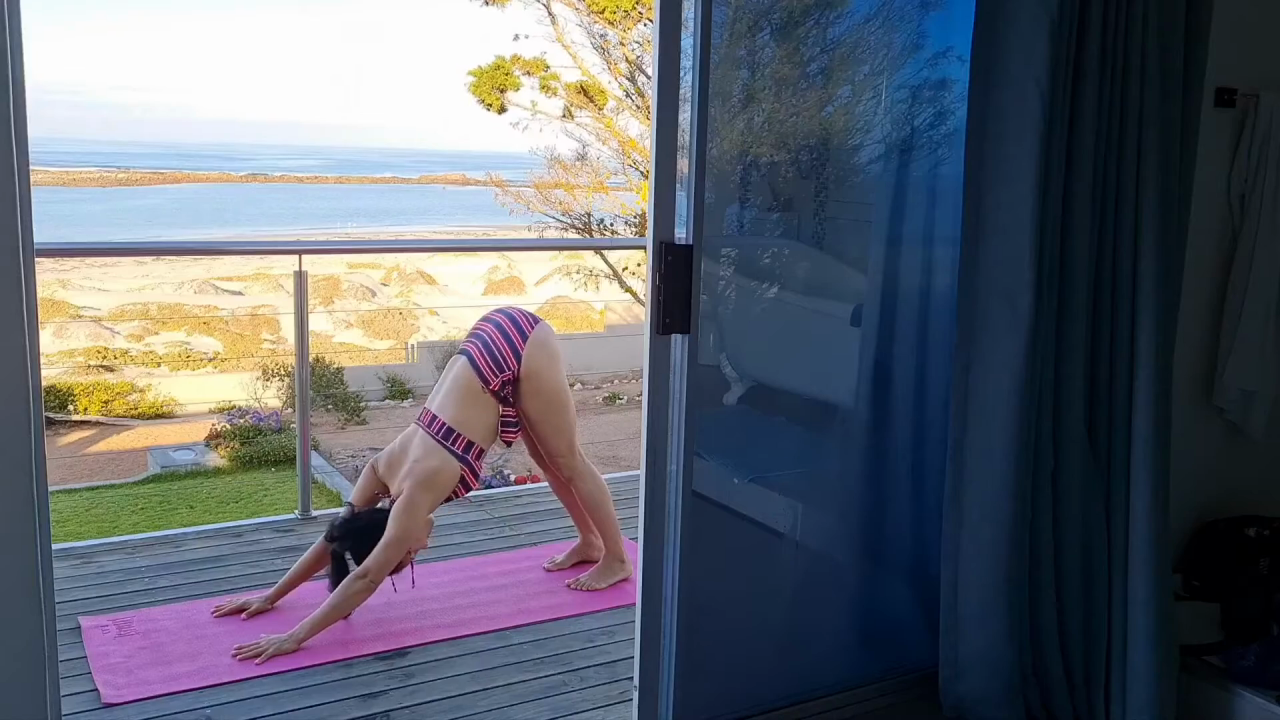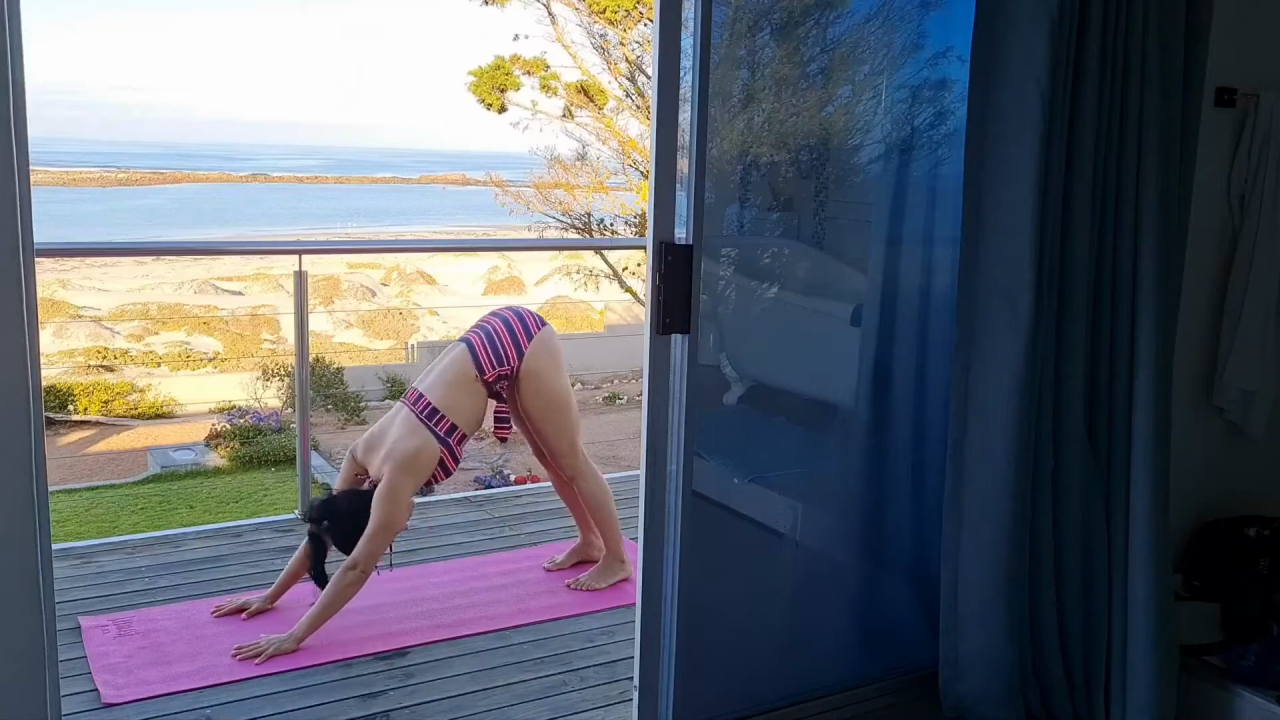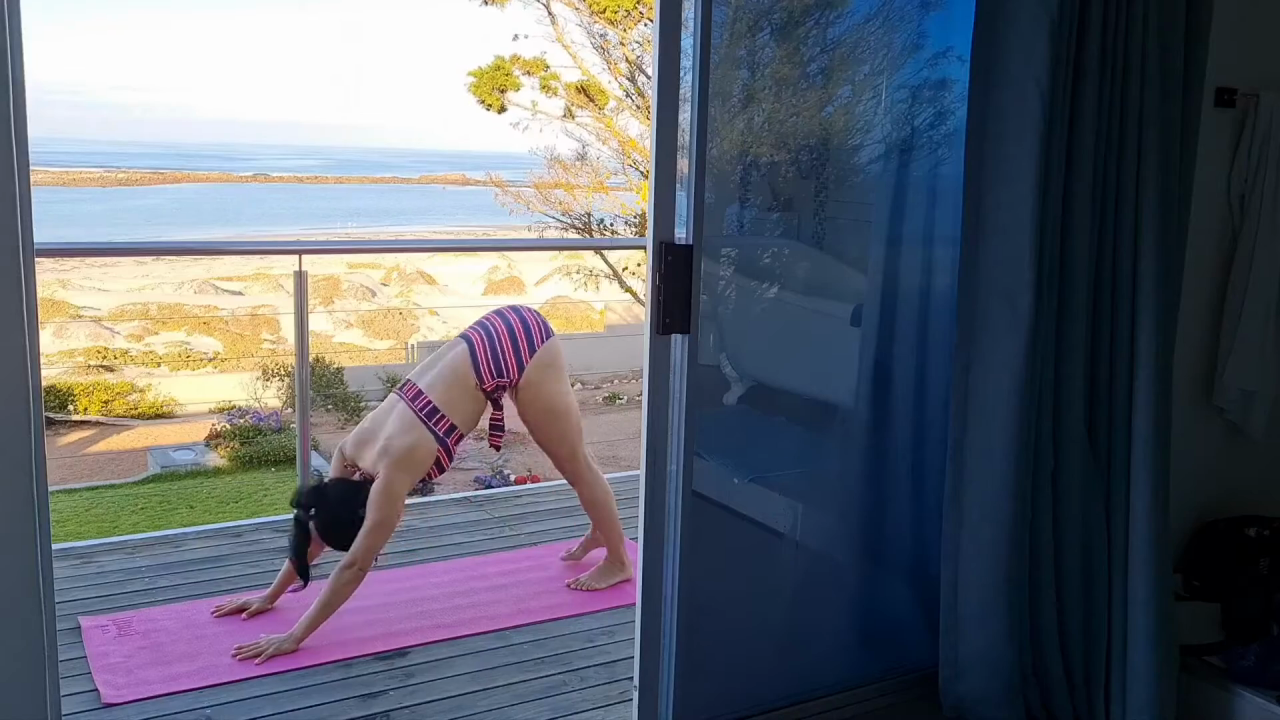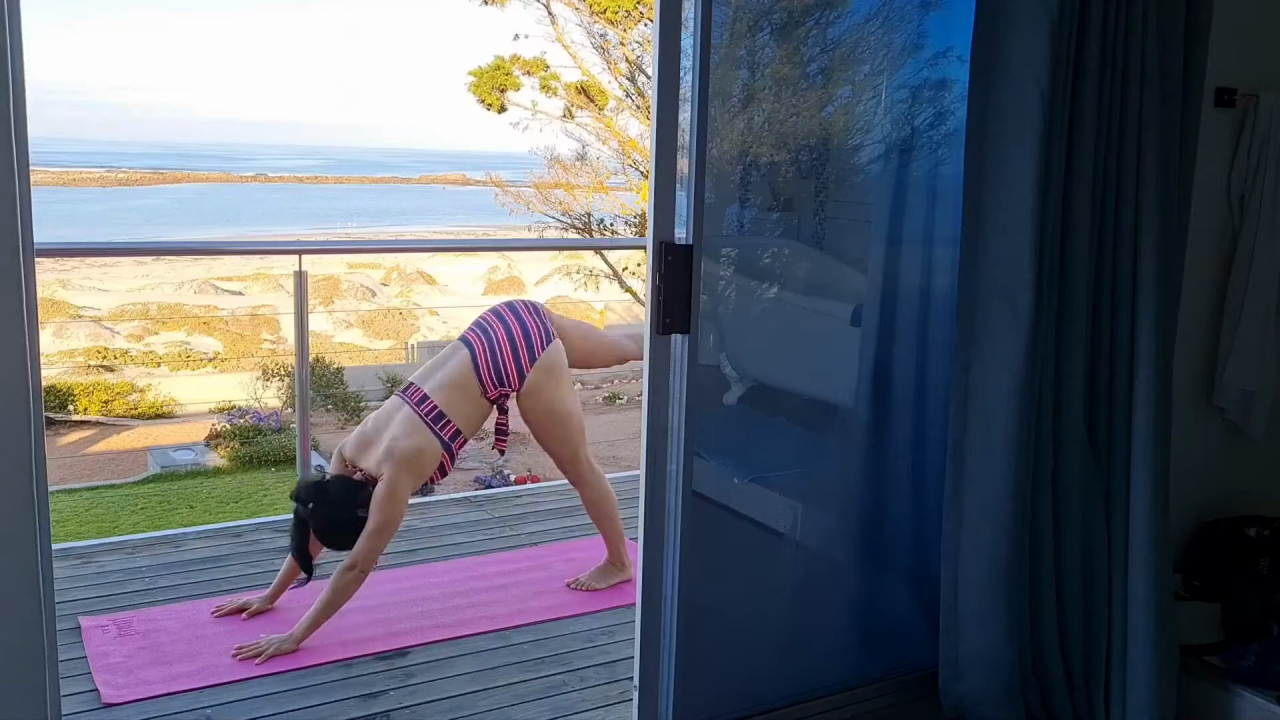
dt=0.1s
person 1, frame 1
left shoulder: (418, 487)
right shoulder: (384, 468)
left elbow: (366, 577)
right elbow: (337, 536)
left wrist: (296, 637)
right wrist: (272, 596)
left hip: (514, 342)
right hip: (498, 337)
left knee: (566, 460)
right knee: (545, 458)
left ankle: (617, 558)
right ankle: (589, 542)
person 1, frame 2
left shoulder: (398, 469)
right shoulder: (364, 453)
left elbow: (357, 569)
right elbow: (324, 526)
left wrist: (294, 637)
right wrist: (269, 596)
left hip: (517, 342)
right hip: (500, 335)
left knee: (568, 459)
right knee: (550, 455)
left ankle: (616, 558)
right ankle: (590, 542)
person 1, frame 3
left shoulder: (391, 469)
right shoulder: (353, 449)
left elbow: (354, 567)
right elbow: (316, 528)
left wrist: (294, 637)
right wrist: (269, 595)
left hip: (515, 348)
left knee: (573, 459)
right knee: (566, 456)
left ankle: (617, 561)
person 1, frame 4
left shoulder: (395, 471)
right shoulder: (353, 450)
left elbow: (355, 568)
right elbow: (317, 528)
left wrist: (293, 638)
right wrist: (268, 595)
left hip: (518, 351)
right hip: (507, 329)
left knee: (575, 464)
right knee: (616, 350)
left ankle: (619, 561)
